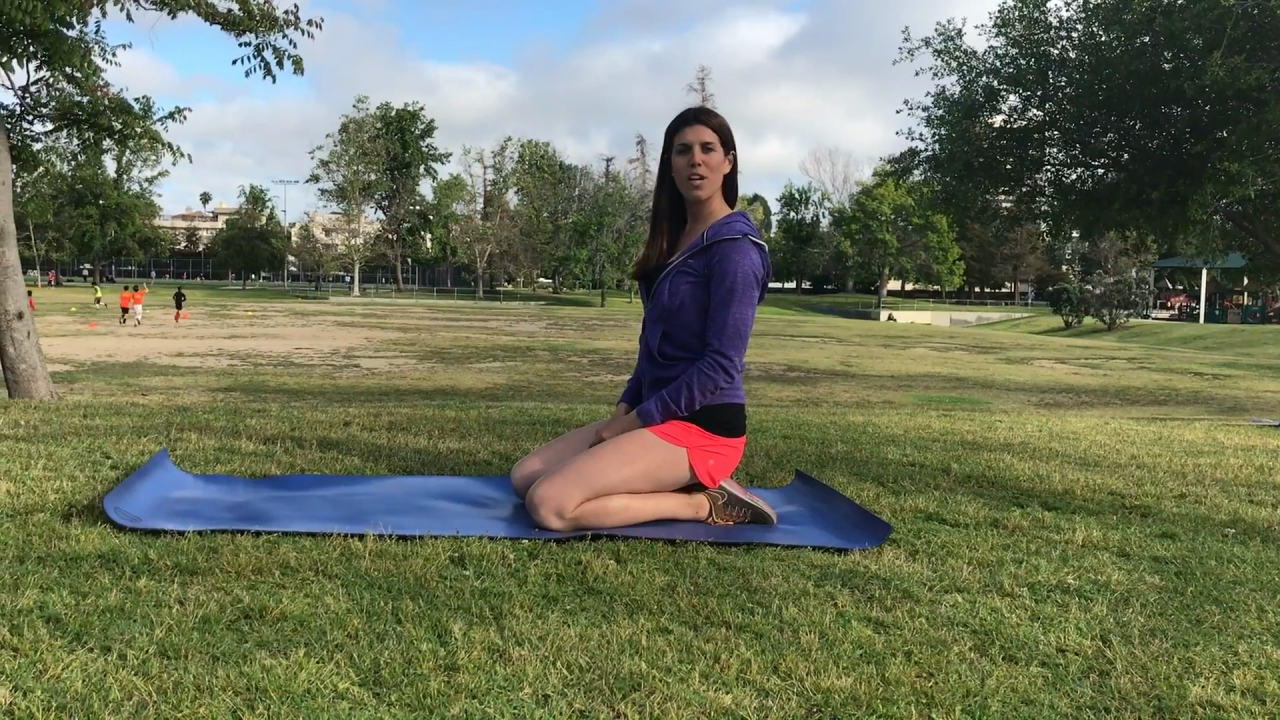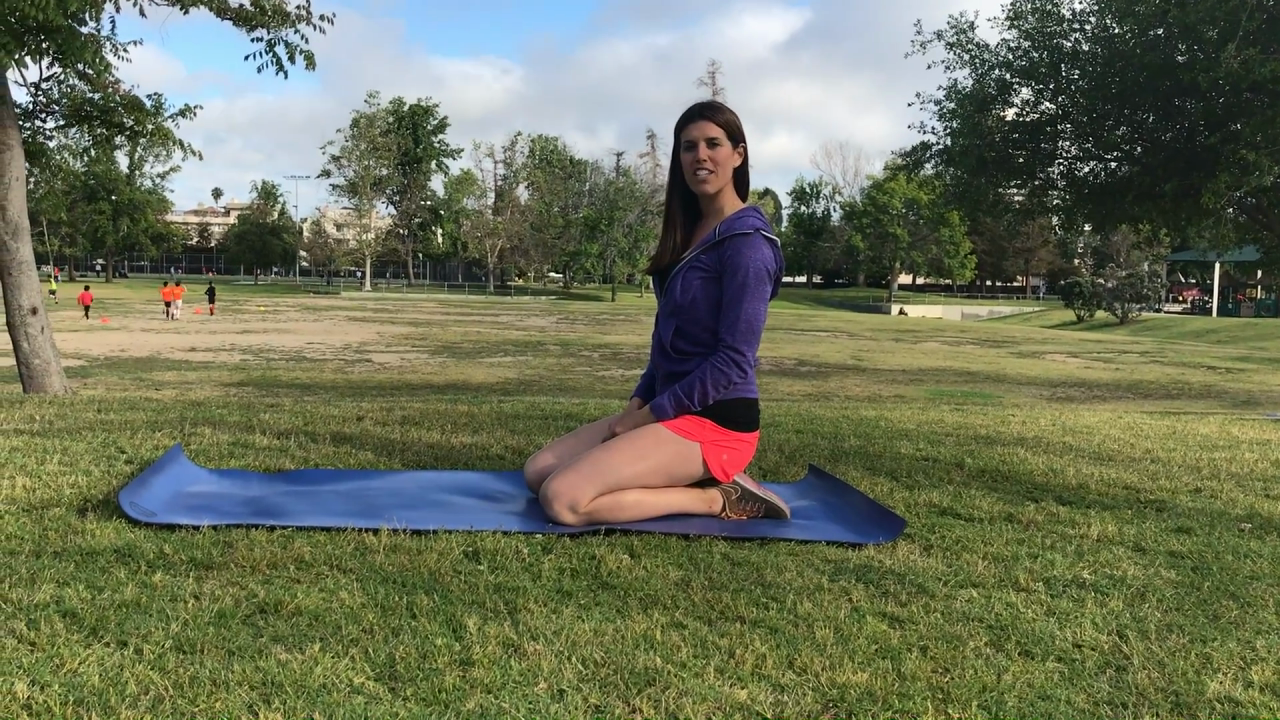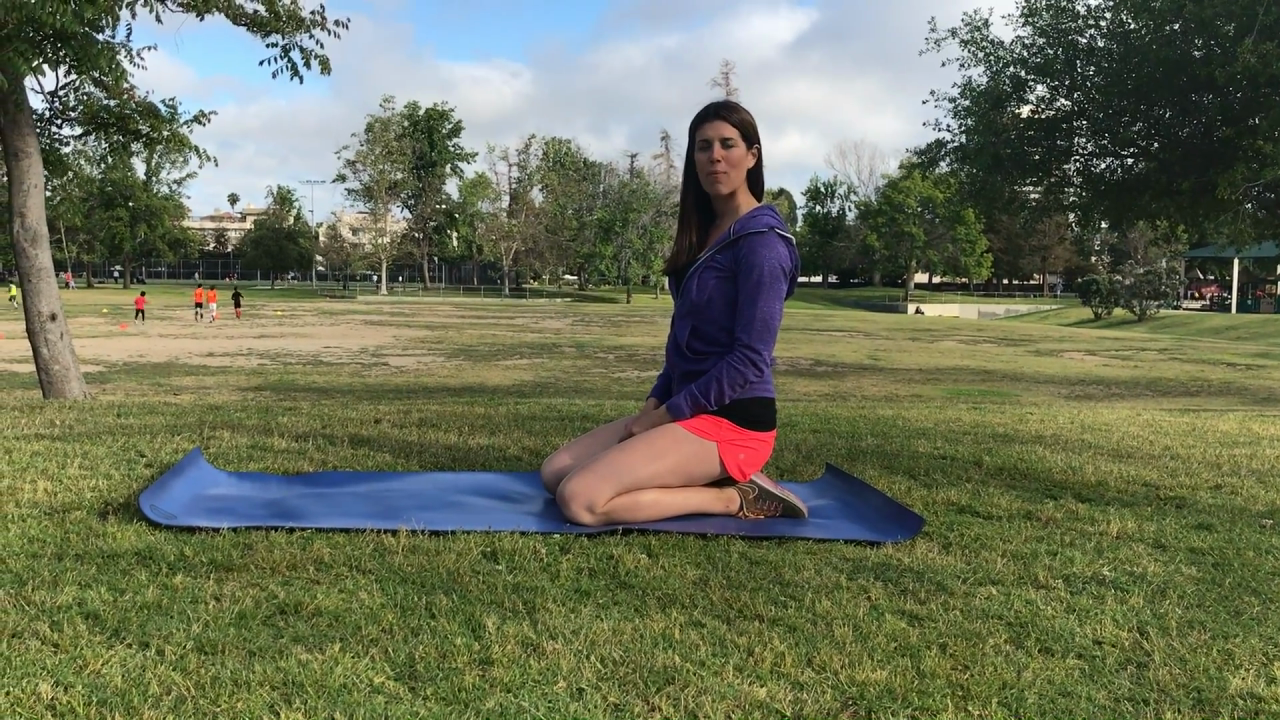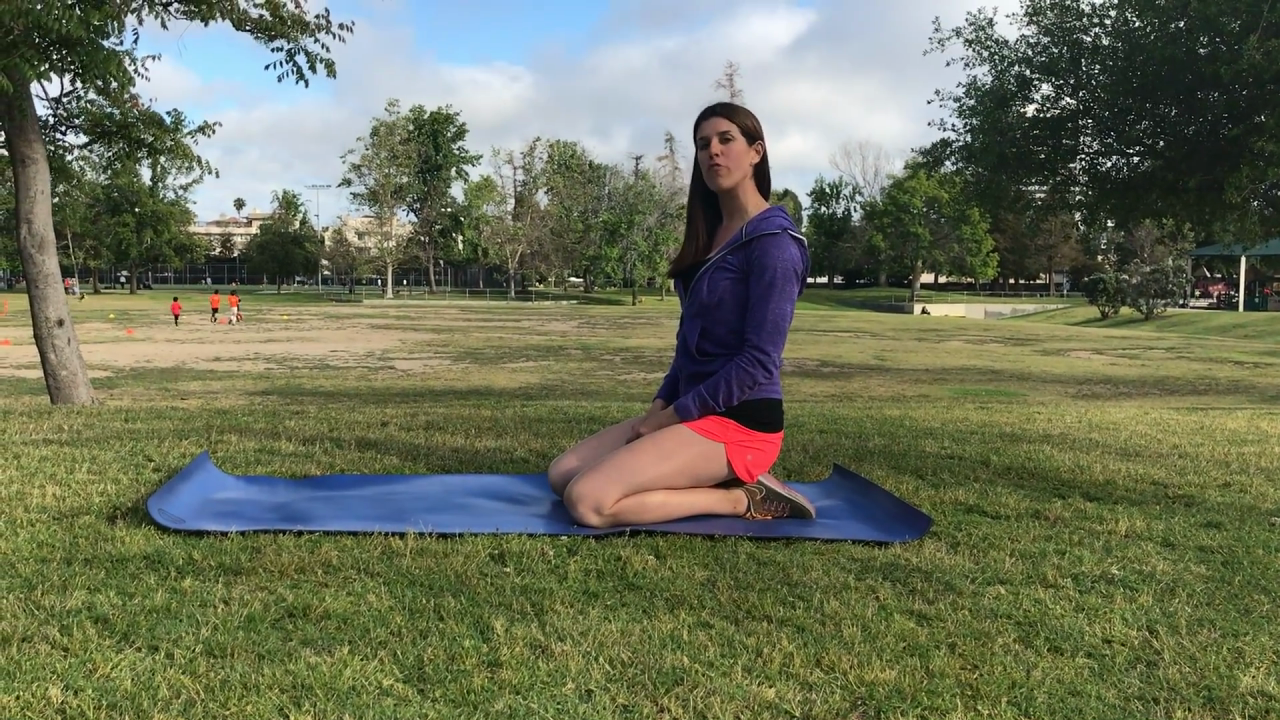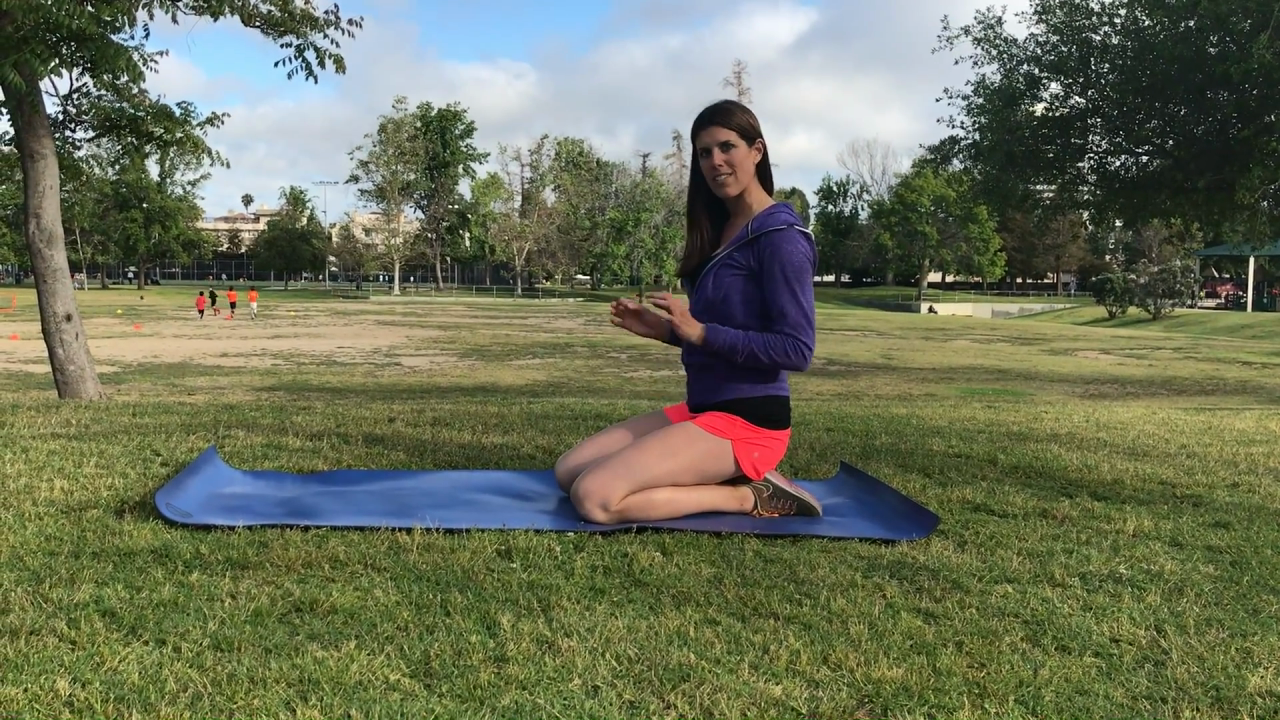
dt=1s
person 1, frame 1
left shoulder: (733, 247)
right shoulder: (674, 238)
left elbow: (720, 365)
left wrist: (634, 420)
right wrist: (623, 408)
left hip: (702, 425)
right hip: (659, 411)
left knee: (548, 504)
right knee: (524, 476)
left ankle: (703, 503)
right ankle: (688, 485)
person 1, frame 2
left shoulder: (746, 242)
right shoulder: (689, 231)
left elbow: (733, 360)
left wrist: (647, 415)
right wrist: (637, 403)
left hip: (715, 420)
right hip: (671, 406)
left knee: (561, 498)
right knee: (538, 471)
left ankle: (717, 497)
right ankle: (701, 479)
person 1, frame 3
left shoulder: (761, 242)
right shoulder: (704, 232)
left elbow: (750, 359)
left wrist: (663, 416)
right wrist: (653, 403)
left hip: (732, 420)
right hip: (689, 406)
left knee: (579, 499)
right knee: (555, 472)
left ankle: (735, 497)
right ankle: (719, 481)
person 1, frame 4
left shoulder: (772, 242)
right shoulder: (711, 234)
left elbow: (759, 361)
left wrist: (671, 416)
right wrist: (659, 405)
left hip: (740, 421)
right hip: (696, 409)
left knee: (587, 501)
right knee: (561, 474)
left ankle: (742, 498)
right ankle: (727, 482)
person 1, frame 5
left shoulder: (780, 237)
right shoulder: (719, 230)
left elbow: (796, 349)
left wrist: (699, 331)
right wrist: (664, 329)
left hip: (748, 420)
right hip: (703, 407)
left knee: (594, 497)
right knee: (568, 469)
left ankle: (748, 495)
right ankle: (733, 479)
